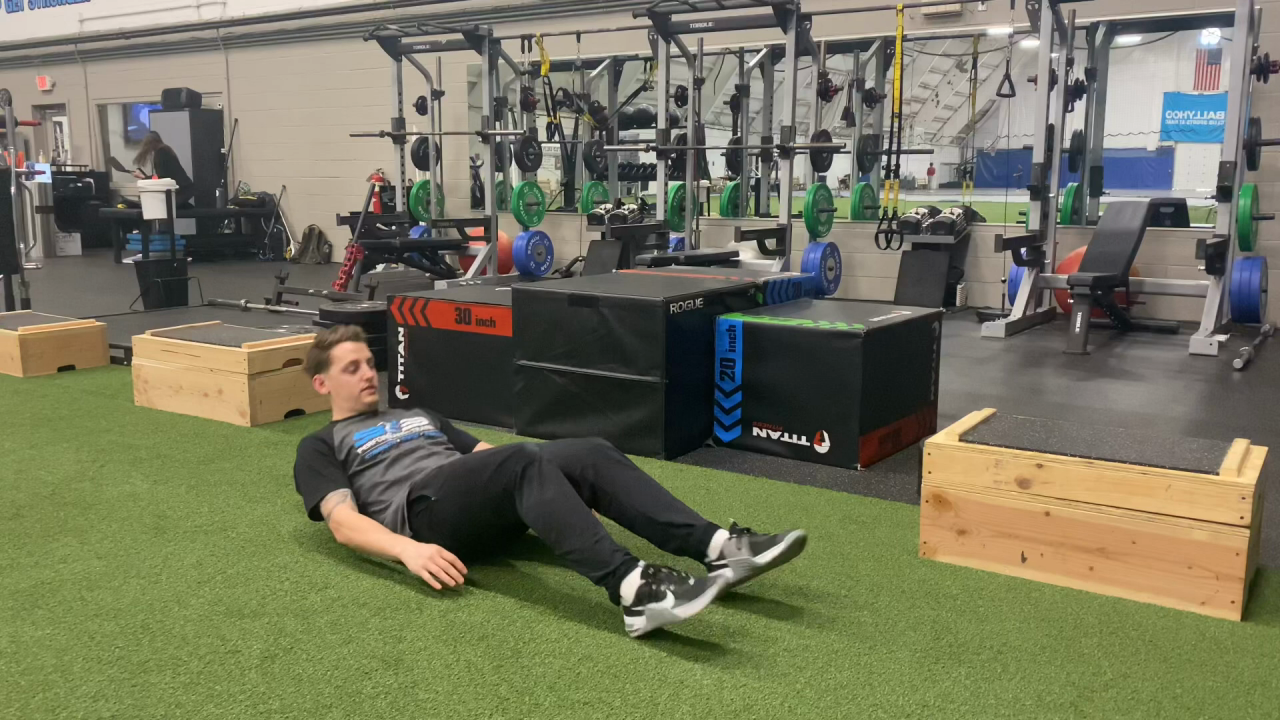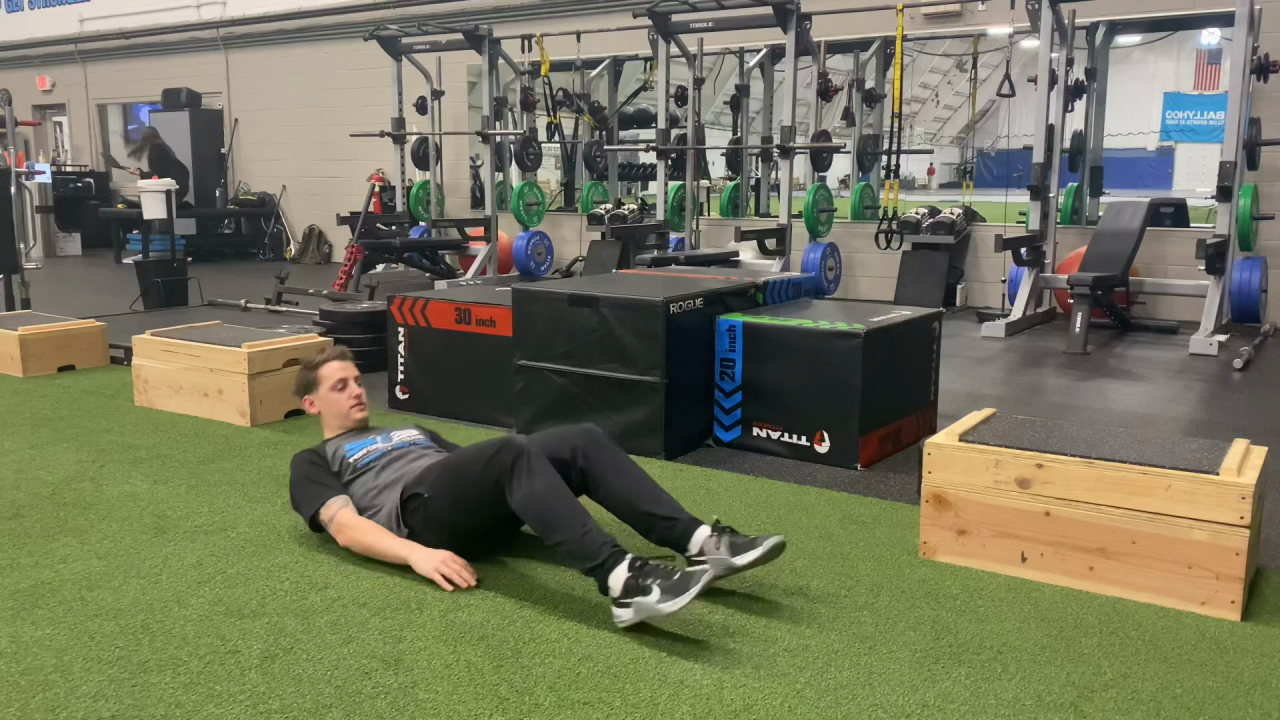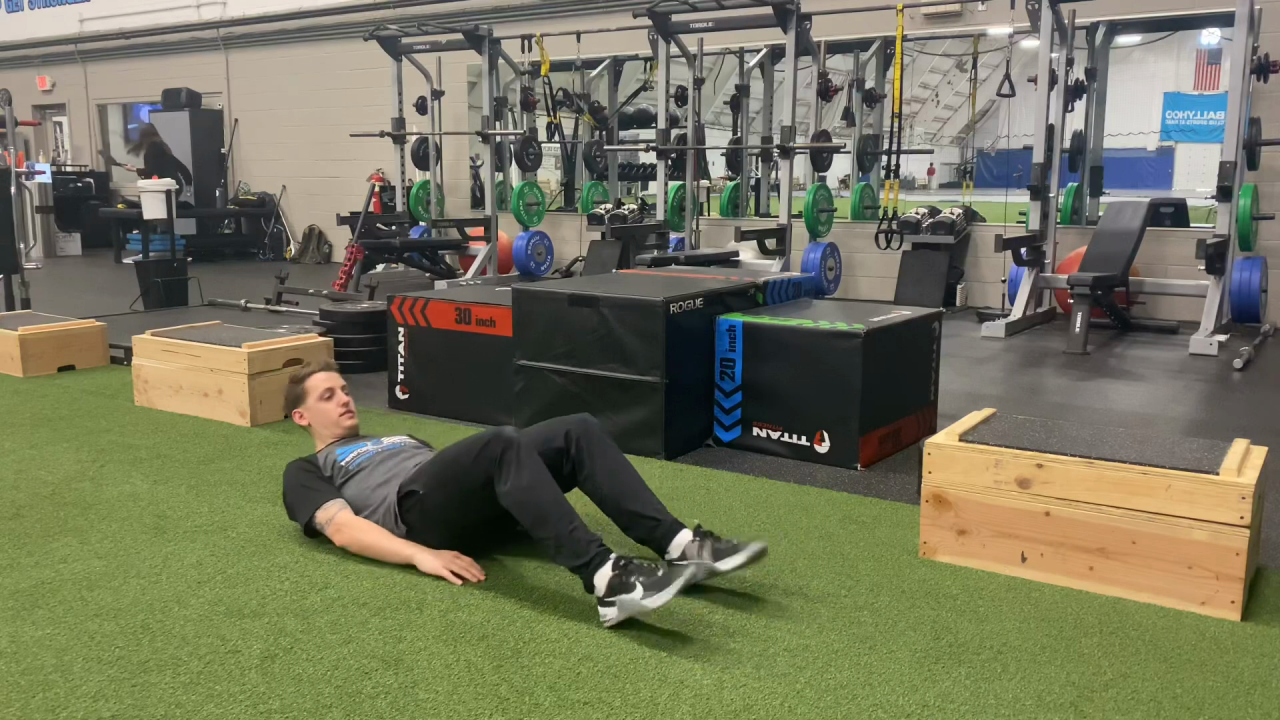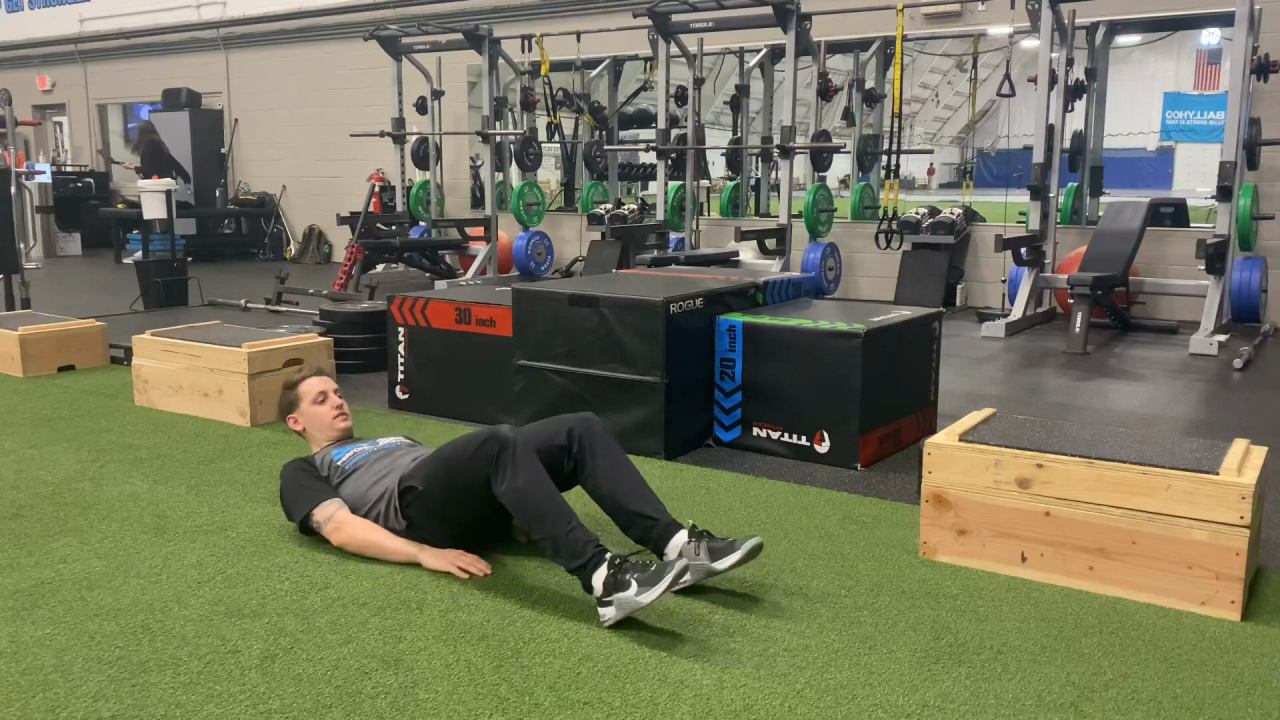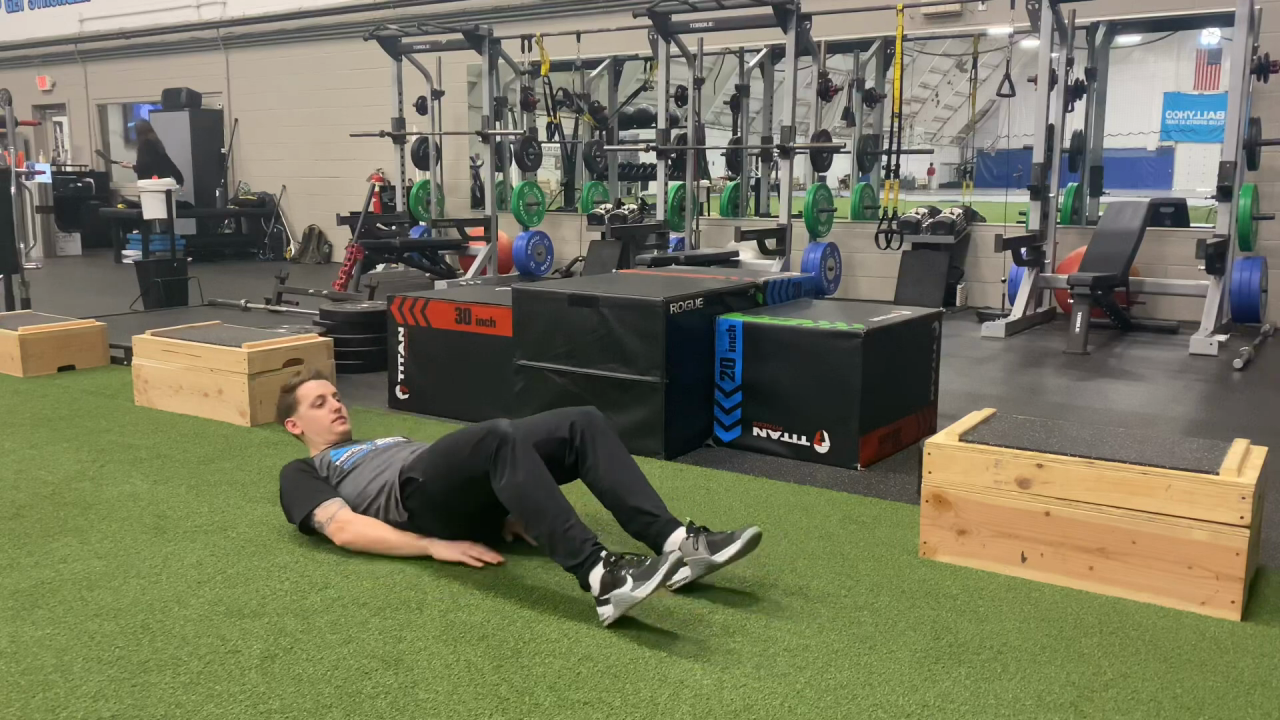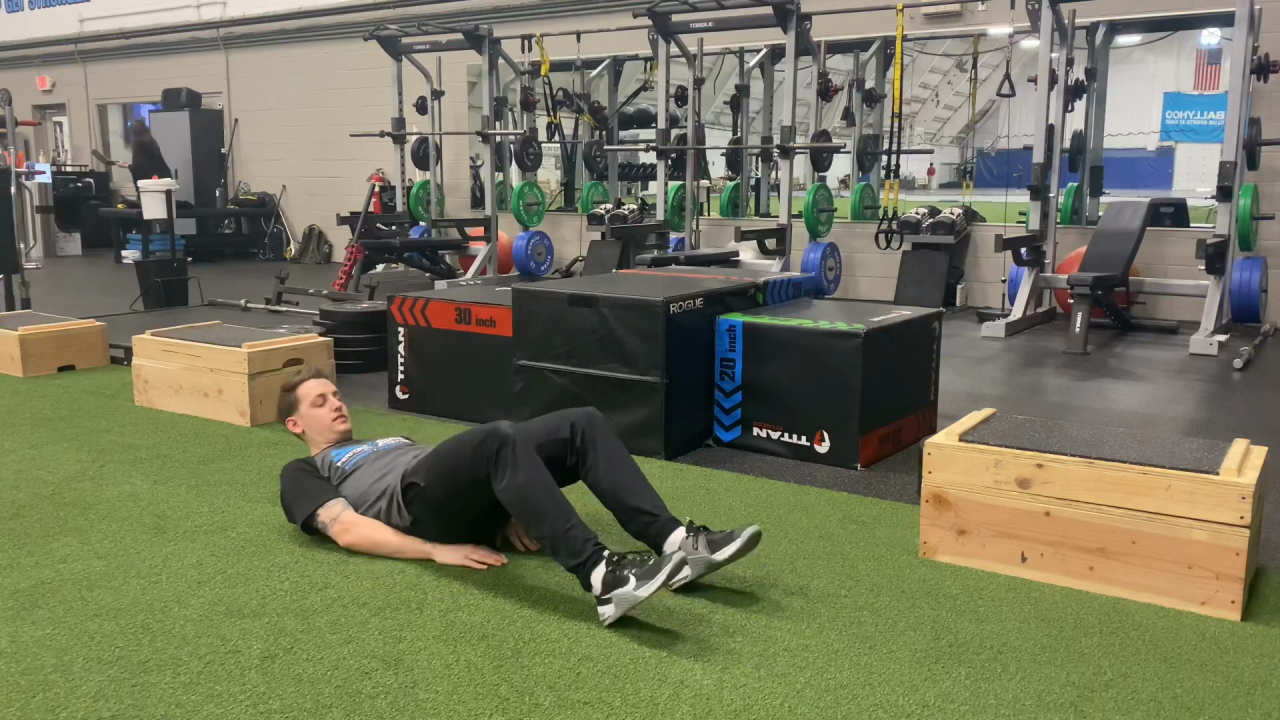
dt=0.1s
person 1, frame 1
left shoulder: (419, 417)
right shoulder: (320, 449)
left elbow: (486, 454)
right elbow: (344, 522)
left wrist: (554, 492)
right wrist: (411, 551)
left hip: (493, 516)
right hip: (424, 511)
left knee: (590, 457)
right knee: (524, 461)
left ankle: (720, 548)
right ankle: (636, 590)
person 1, frame 2
left shoulder: (412, 429)
right shoulder: (314, 462)
left elbow: (475, 459)
right elbow: (346, 526)
left wrist: (545, 498)
right wrist: (415, 553)
left hip: (484, 515)
right hip: (417, 511)
left knee: (584, 442)
right knee: (512, 450)
left ankle: (703, 546)
right ankle: (623, 583)
person 1, frame 3
left shoulder: (401, 438)
right shoulder: (306, 472)
right elbow: (344, 530)
left wrist: (527, 508)
right wrist: (422, 555)
left hip: (483, 509)
right hip: (417, 507)
left knee: (579, 431)
right knee: (504, 442)
left ankle: (681, 545)
right ankle: (607, 579)
person 1, frame 4
left shoulder: (397, 439)
right shoulder: (303, 472)
right elbow: (340, 530)
left wrist: (522, 509)
right wrist: (425, 554)
left hip: (478, 505)
right hip: (415, 502)
left knee: (581, 429)
right knee: (500, 439)
left ankle: (677, 546)
right ankle: (604, 579)
person 1, frame 5
left shoulder: (389, 440)
right shoulder: (301, 474)
right elbow: (343, 529)
left wrist: (505, 510)
right wrist: (433, 545)
left hip: (473, 495)
right hip: (415, 499)
left knee: (583, 423)
right knee: (499, 436)
left ankle: (676, 543)
right ankle: (600, 575)
person 1, frame 6
left shoulder: (391, 441)
right shoulder: (303, 473)
right elbow: (347, 531)
left wrist: (506, 516)
right wrist: (436, 550)
left hip: (476, 499)
right hip: (419, 503)
left knee: (583, 425)
right knee: (500, 438)
left ankle: (675, 542)
right ankle: (601, 575)
